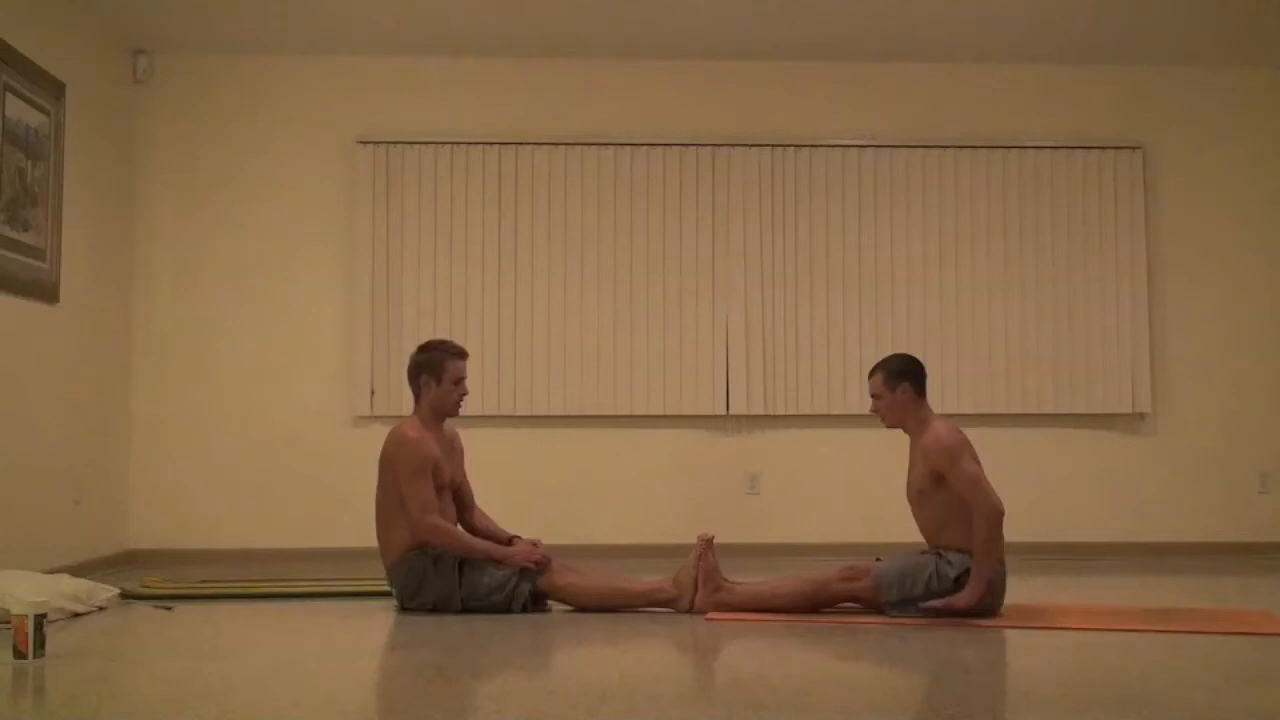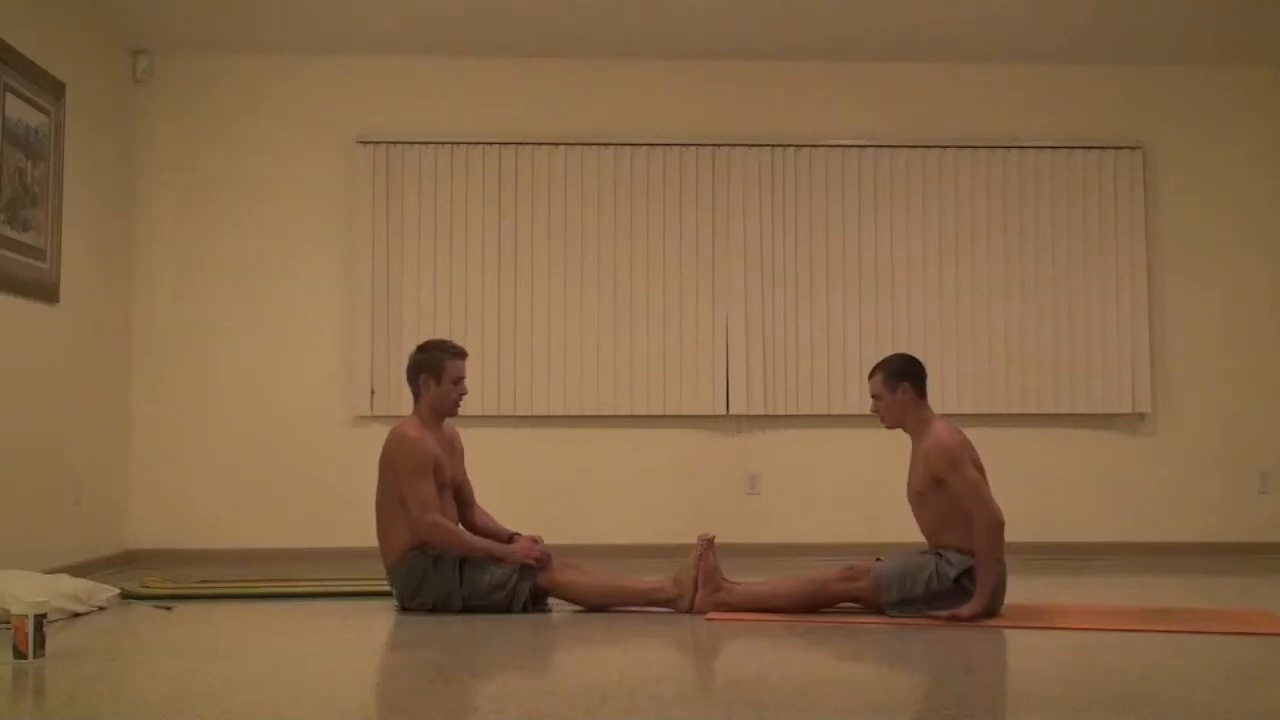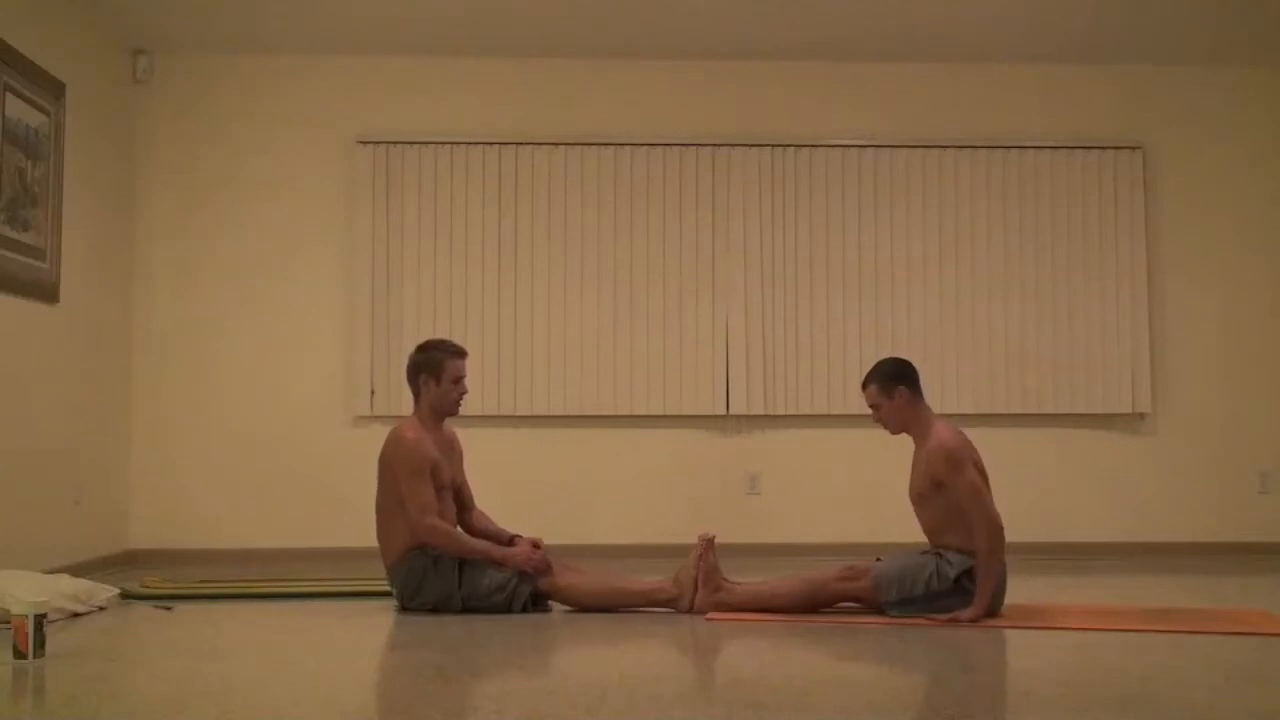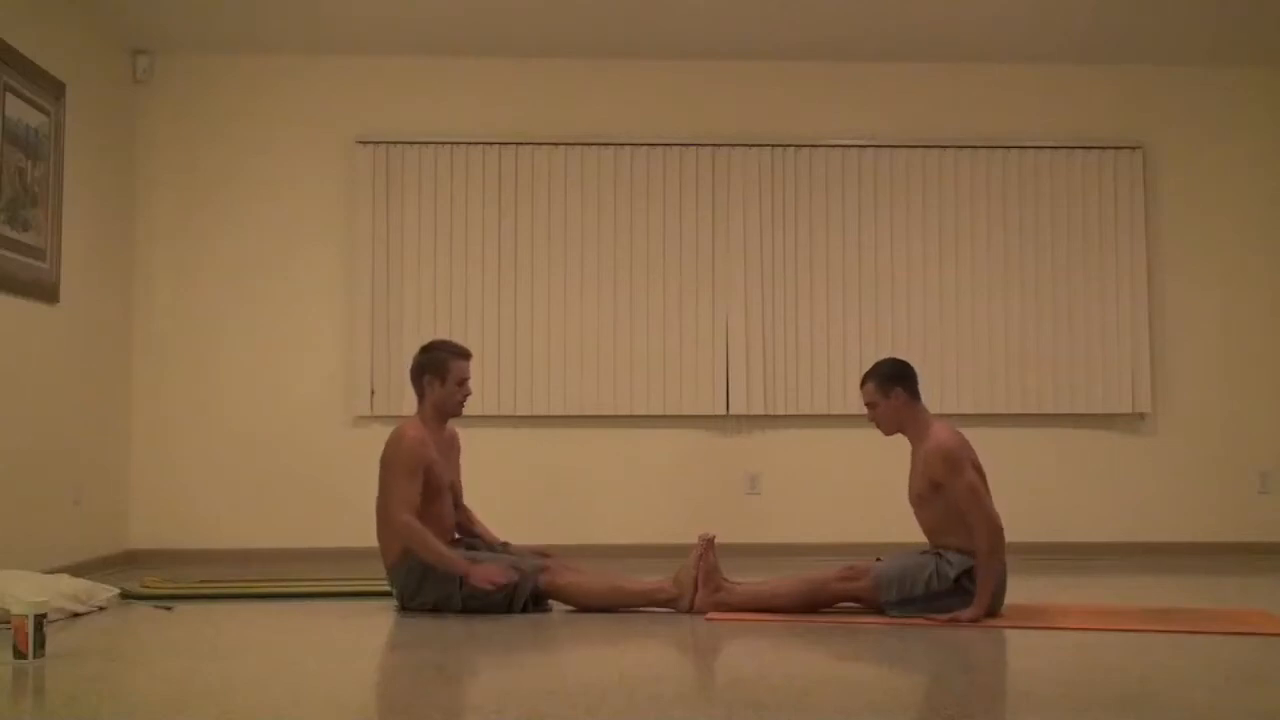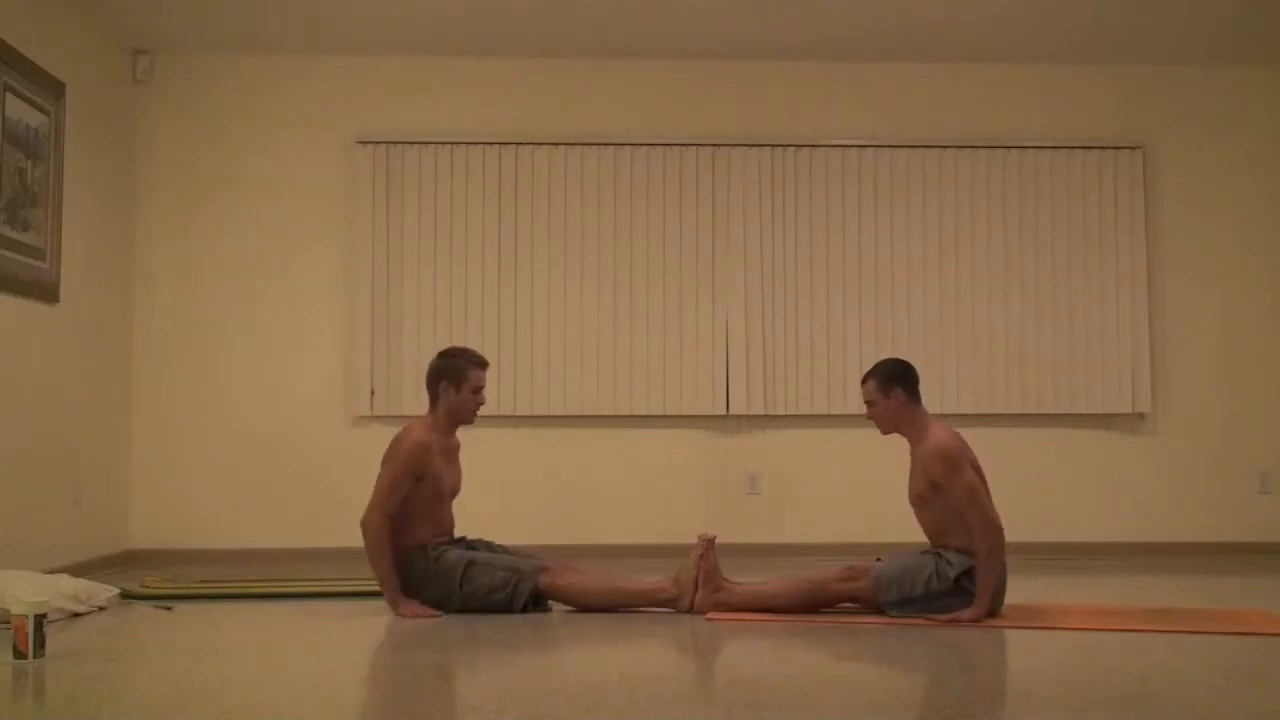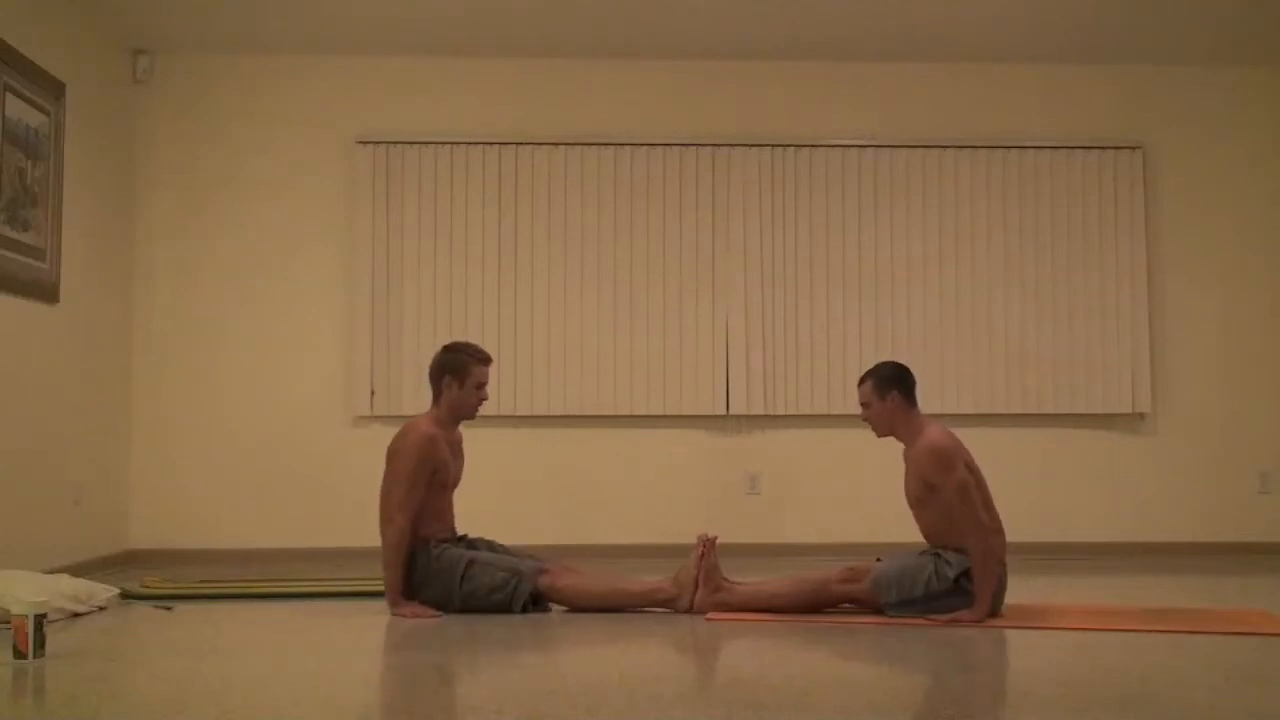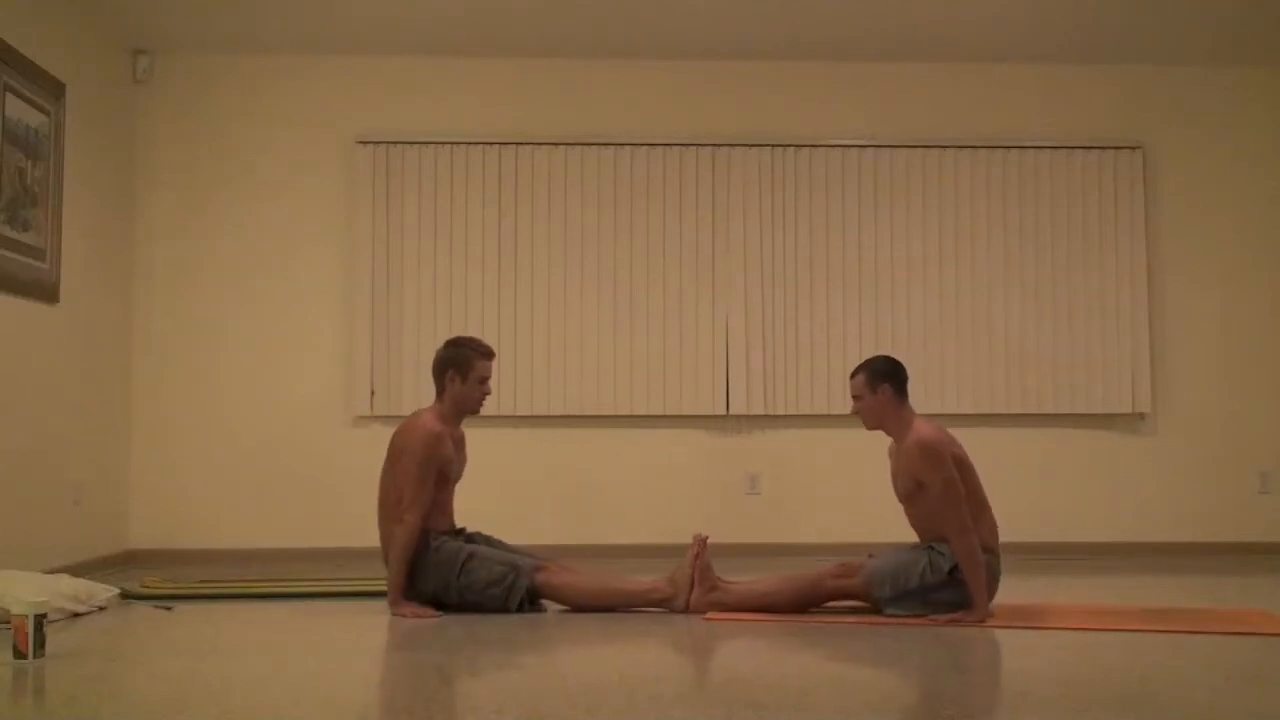
dt=0.3s
person 1, frame 1
left shoulder: (449, 438)
right shoulder: (411, 441)
left elbow: (469, 512)
right elbow: (428, 525)
left wrist: (512, 542)
right wrist: (504, 554)
left hip: (443, 560)
right hip: (420, 571)
left knee: (547, 566)
right knee: (544, 575)
left ankle: (669, 590)
right ankle: (673, 593)
person 1, frame 2
left shoulder: (449, 437)
right shoulder: (411, 441)
left elbow: (469, 511)
right elbow: (429, 524)
left wrist: (513, 539)
right wrist: (504, 551)
left hip: (442, 559)
right hip: (421, 571)
left knee: (550, 565)
right knee: (544, 572)
left ankle: (668, 590)
right ankle: (672, 593)
person 1, frame 3
left shoulder: (448, 439)
right shoulder: (410, 442)
left elbow: (468, 513)
right elbow: (426, 526)
left wrist: (513, 541)
right wrist: (504, 555)
left hip: (442, 560)
right hip: (420, 571)
left knee: (551, 567)
right knee: (545, 576)
left ankle: (670, 590)
right ankle: (673, 593)
person 1, frame 4
left shoulder: (448, 438)
right shoulder: (411, 442)
right elbow: (403, 523)
left wrist: (507, 548)
right wrist: (466, 570)
left hip: (446, 555)
right hip: (420, 571)
left knee: (553, 567)
right knee: (543, 575)
left ankle: (668, 590)
right ankle: (672, 592)
person 1, frame 5
left shoulder: (449, 442)
right shoulder: (417, 444)
right elbow: (373, 520)
right wrist: (397, 598)
left hip: (445, 552)
right hip: (421, 567)
left knee: (553, 568)
right knee: (546, 577)
left ankle: (667, 589)
right ankle: (670, 594)
person 1, frame 6
left shoulder: (451, 436)
right shoulder: (423, 437)
right elbow: (397, 519)
right wrist: (397, 599)
left hip: (449, 549)
right hip: (425, 563)
left knee: (551, 569)
right knee: (544, 578)
left ankle: (668, 591)
right ankle: (670, 593)
person 1, frame 7
left shoulder: (453, 434)
right shoulder: (427, 433)
right elbow: (409, 517)
right wrist: (397, 598)
left hip: (446, 544)
right hip: (423, 558)
left knee: (547, 567)
right knee: (540, 576)
left ankle: (663, 590)
right ankle: (667, 593)
person 2, frame 1
left shoulder: (939, 442)
right shoulder: (923, 441)
left elbow: (991, 508)
left wrist: (973, 590)
left hip: (964, 573)
right hip: (951, 566)
left knee: (849, 580)
right knee: (852, 575)
left ankle: (724, 596)
right ankle: (728, 591)
person 2, frame 2
left shoulder: (940, 444)
right shoulder: (925, 441)
left elbow: (991, 518)
left wrist: (980, 600)
left hip: (966, 576)
right hip: (951, 567)
left knee: (848, 580)
right knee: (853, 575)
left ankle: (724, 596)
right ankle: (729, 592)
person 2, frame 3
left shoulder: (942, 446)
right shoulder: (928, 443)
left elbow: (990, 524)
left wrist: (980, 604)
left hip: (966, 577)
right hip: (951, 566)
left knee: (848, 580)
right knee: (852, 576)
left ankle: (725, 597)
right ankle: (729, 591)
person 2, frame 4
left shoulder: (940, 447)
right shoulder: (925, 444)
left elbow: (989, 526)
left wrist: (980, 605)
left hip: (966, 576)
right hip: (952, 567)
left knee: (848, 580)
right knee: (851, 576)
left ankle: (725, 596)
right ankle: (729, 591)
person 2, frame 5
left shoulder: (938, 448)
right shoulder: (924, 446)
left elbow: (989, 526)
left wrist: (981, 605)
left hip: (966, 576)
right hip: (951, 566)
left knee: (848, 581)
right knee: (849, 576)
left ankle: (725, 597)
right ankle: (728, 592)
person 2, frame 6
left shoulder: (932, 448)
right shoulder: (915, 449)
left elbow: (980, 528)
left wrist: (982, 606)
left hip: (965, 576)
right hip: (951, 565)
left knee: (847, 582)
right knee: (849, 576)
left ankle: (725, 596)
right ankle: (730, 591)
person 2, frame 7
left shoulder: (922, 444)
right shoulder: (899, 448)
left elbow: (960, 528)
left wrist: (979, 606)
left hip: (959, 571)
right hip: (945, 561)
left knee: (839, 579)
right knee: (840, 574)
left ankle: (719, 597)
right ankle: (723, 592)
